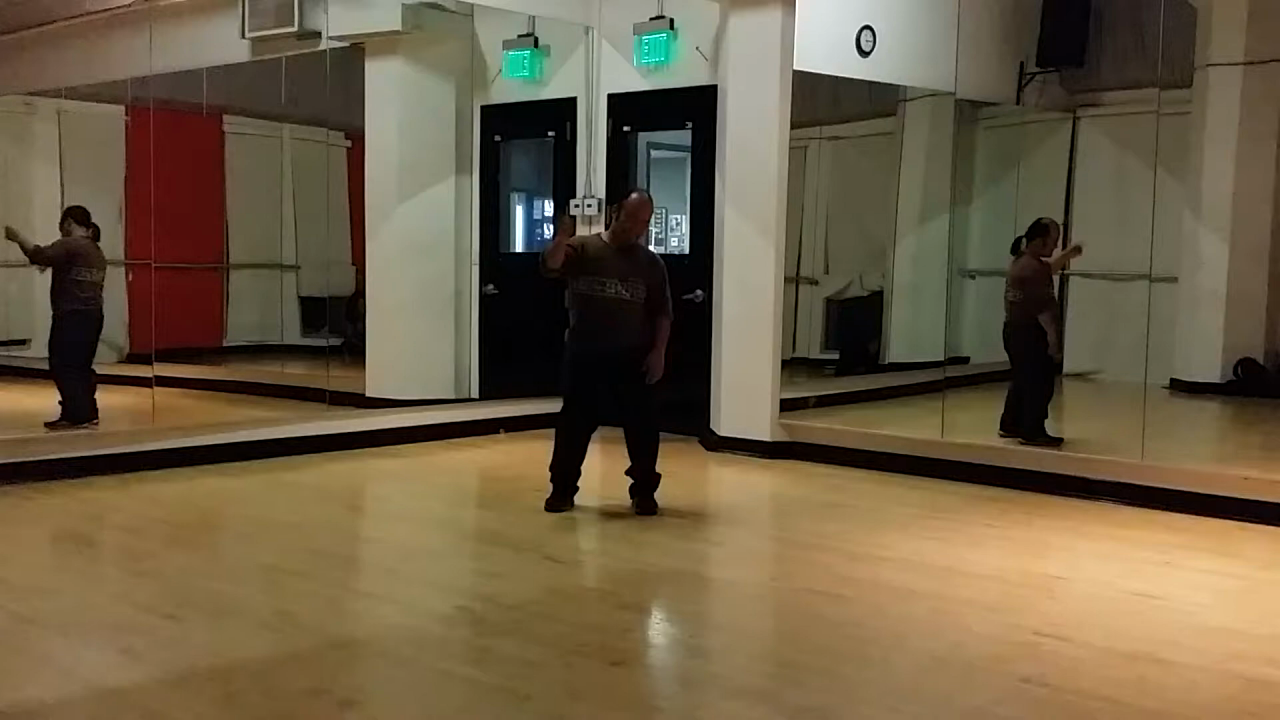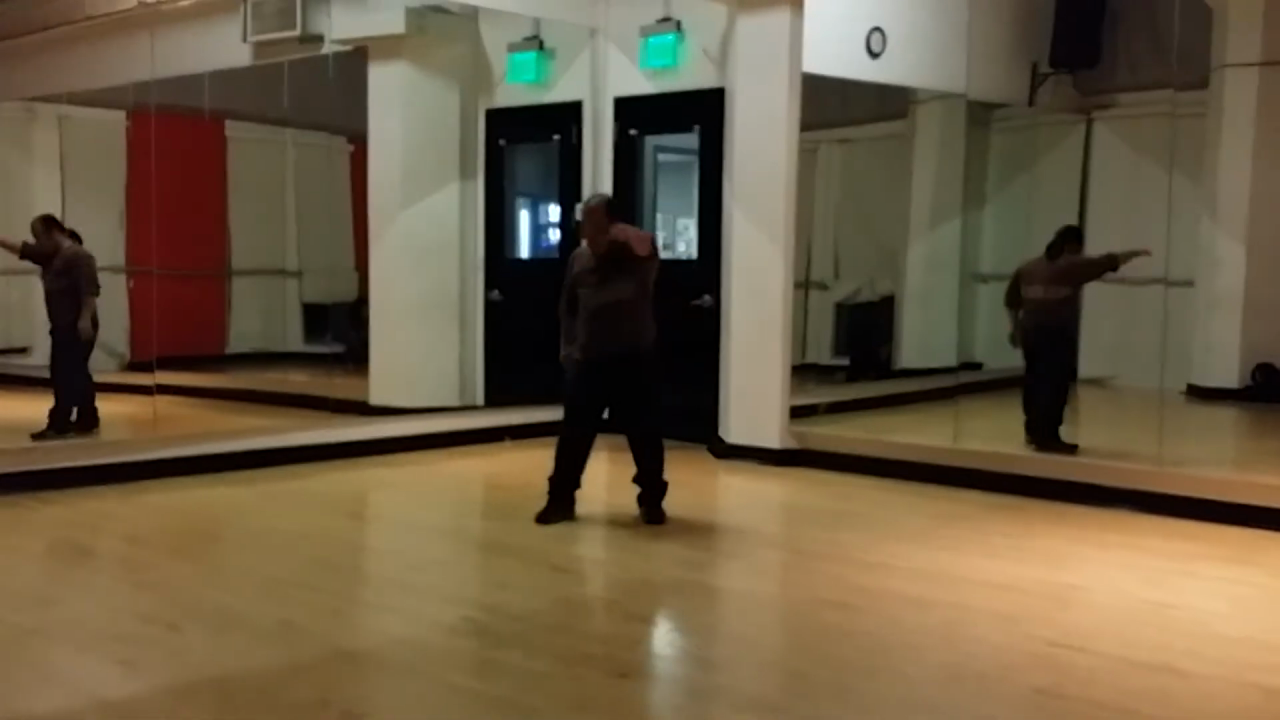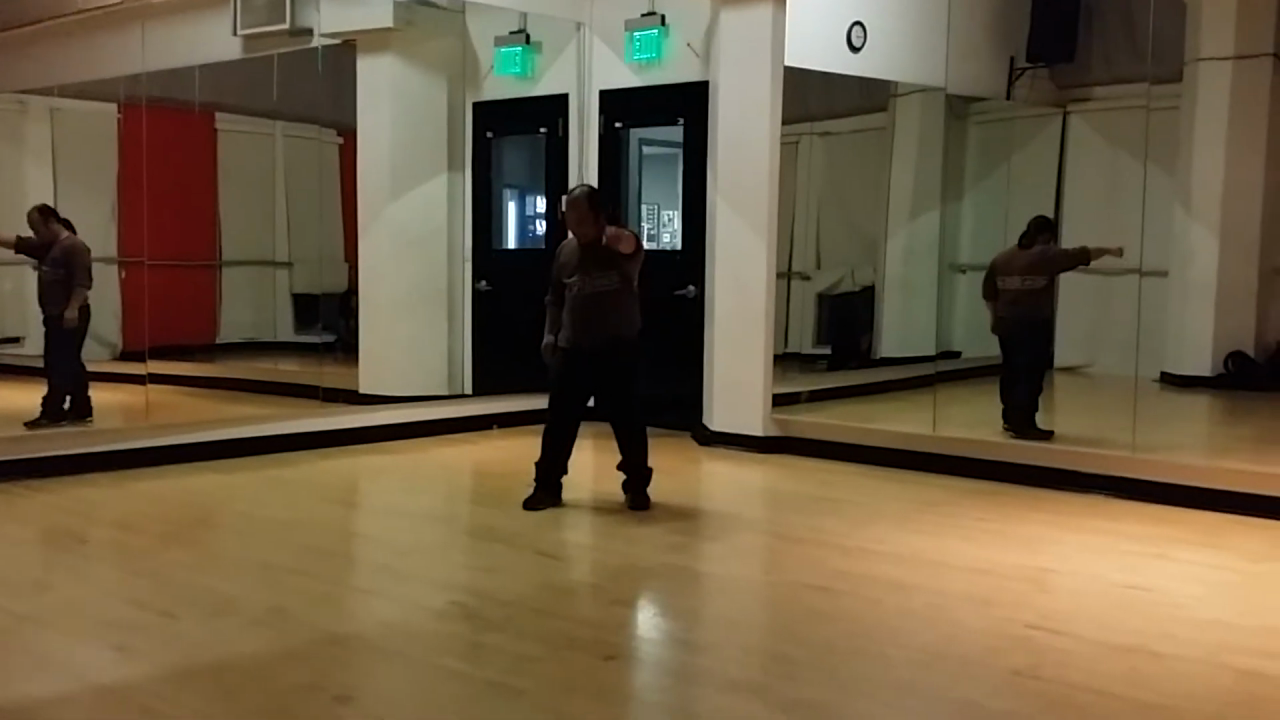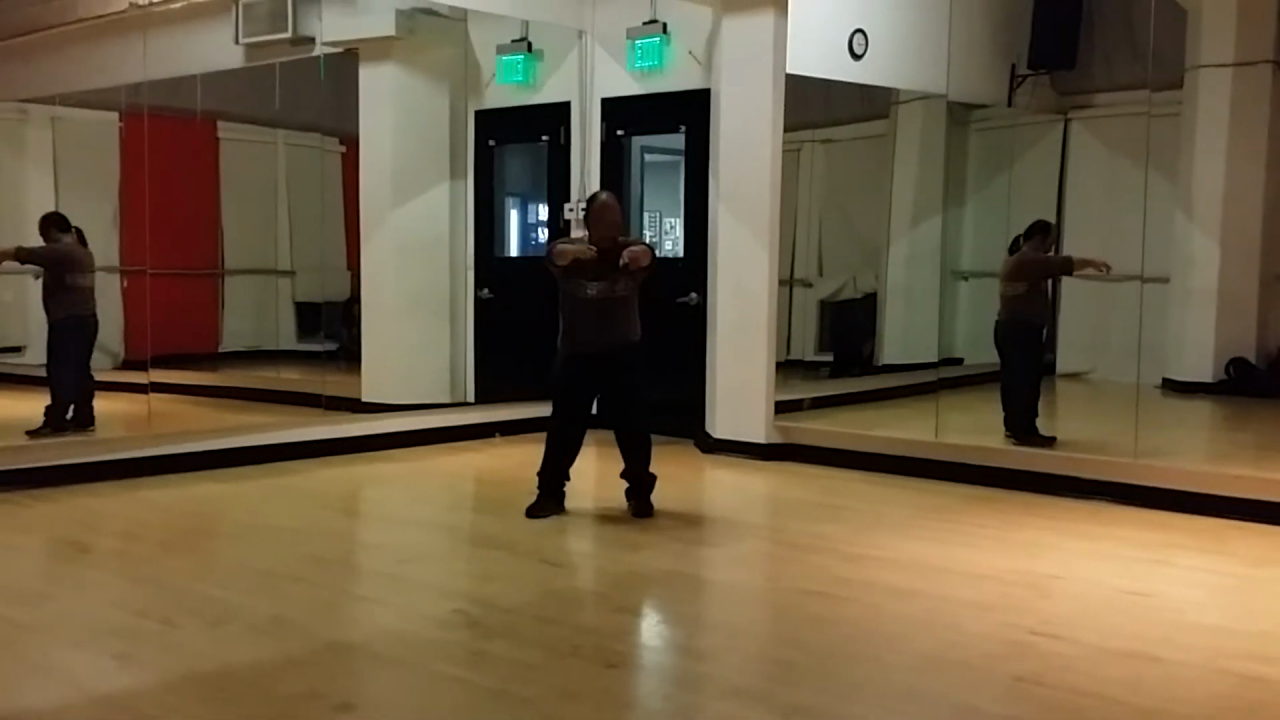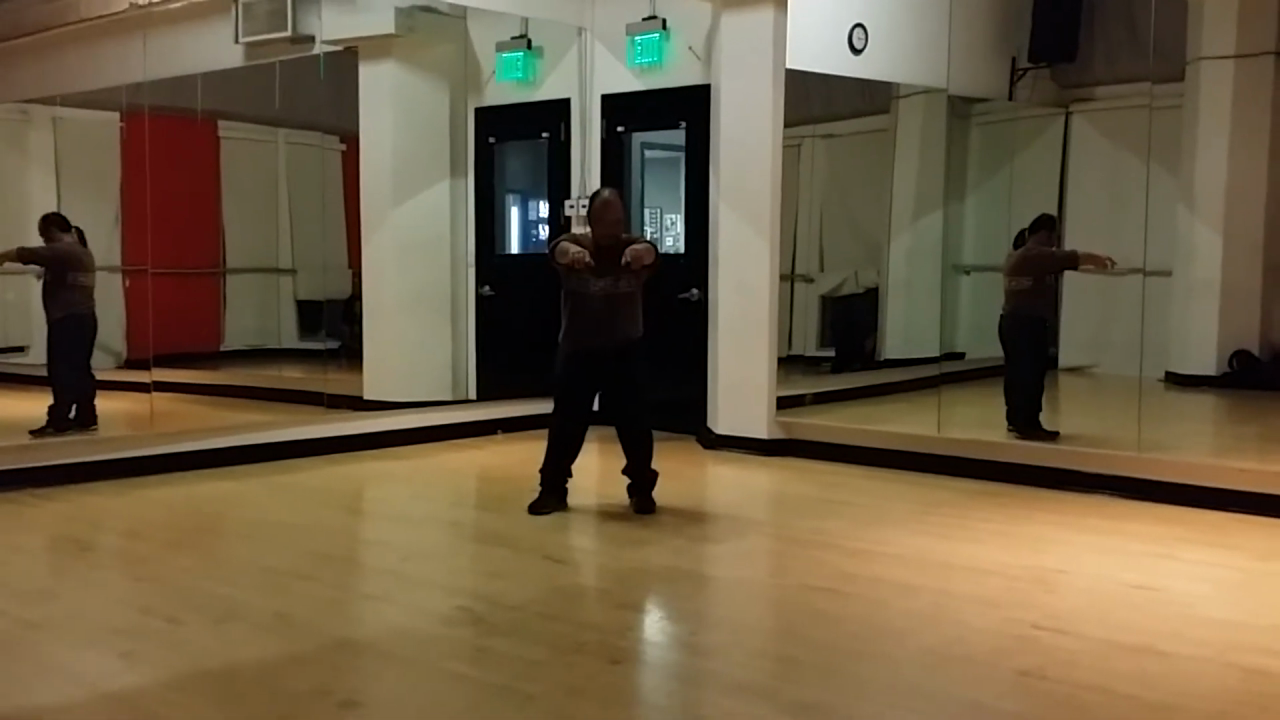
dt=1s
person 1, frame 1
left shoulder: (651, 263)
right shoulder: (582, 249)
left elbow: (662, 312)
right elbow: (549, 266)
left wrist: (659, 351)
right wrist: (562, 241)
left hip: (634, 358)
right hip: (585, 355)
left knee: (643, 425)
right knee: (574, 423)
left ankle: (644, 490)
right ankle: (562, 488)
person 1, frame 2
left shoulder: (634, 255)
right shoulder: (577, 259)
left elbow: (645, 246)
right elbow: (569, 308)
left wrist: (630, 235)
right wrist: (567, 345)
left hip: (634, 361)
right hip: (589, 361)
left knee: (644, 432)
right knee: (575, 431)
left ankle: (652, 499)
right ankle: (561, 499)
person 1, frame 3
left shoulder: (620, 248)
right shoulder: (565, 251)
left elbow: (630, 246)
right elbow: (555, 298)
left wrist: (618, 236)
right wrist: (550, 334)
left hip: (618, 350)
right hip: (572, 350)
left knee: (627, 420)
right knee: (559, 419)
left ankle: (637, 486)
right ankle: (547, 485)
person 1, frame 4
left shoulder: (629, 251)
right shoulder: (571, 252)
left elbow: (646, 255)
right elbow: (556, 253)
left wrist: (637, 254)
right wrist: (572, 251)
left hip: (622, 356)
right hip: (576, 356)
left knee: (632, 428)
right knee: (564, 427)
left ankle: (640, 492)
right ankle: (550, 493)
person 1, frame 5
left shoulder: (632, 248)
right shoulder: (574, 246)
left elbow: (650, 252)
right elbow: (557, 249)
left wrist: (639, 251)
right wrist: (572, 251)
left hip: (624, 353)
right hip: (577, 352)
left knee: (634, 424)
right knee: (566, 423)
left ankle: (642, 489)
right ankle: (552, 489)
person 2, frame 1
left shoulder: (1023, 261)
right shoulder: (1032, 269)
left elbow: (1048, 269)
right elbow: (1041, 307)
left wrist: (1067, 255)
right wrist: (1052, 333)
left hip: (1015, 330)
right hip: (1030, 333)
left knee: (1022, 380)
right knee: (1038, 383)
left ankle: (1010, 425)
right ankle: (1033, 432)
person 2, frame 2
left shoulder: (1026, 268)
right shoulder: (1072, 266)
left elbow: (1012, 301)
right elbow: (1110, 262)
left wrist: (1015, 328)
right wrist: (1134, 253)
left hip: (1029, 332)
right hip: (1056, 335)
left knee: (1035, 381)
right knee: (1054, 385)
left ankle: (1034, 430)
right ankle: (1046, 437)
person 2, frame 3
left shoulder: (1001, 259)
right shoulder: (1047, 256)
left elbow: (989, 293)
right elbow: (1083, 255)
left wrist: (995, 318)
right wrist: (1108, 251)
left hip: (1006, 323)
right hip: (1034, 325)
left knee: (1012, 371)
right knee: (1030, 374)
left ankle: (1011, 418)
right ankle: (1023, 425)
person 2, frame 4
left shoulder: (1013, 260)
right shoulder: (1032, 260)
right elbow: (1066, 264)
right wrist: (1093, 262)
left hip: (1007, 327)
right hip: (1024, 330)
left knee: (1012, 378)
right knee: (1027, 380)
left ankle: (1013, 426)
right ankle: (1024, 432)
person 2, frame 5
left shoulder: (1015, 255)
right shoulder: (1039, 255)
right elbow: (1077, 258)
left wrist: (1094, 261)
right wrist: (1101, 259)
left hip: (1011, 321)
right hip: (1030, 324)
left knee: (1016, 372)
right knee: (1031, 374)
left ankle: (1016, 419)
right ankle: (1028, 425)
person 3, frame 1
left shoulder: (69, 244)
right shoulder: (96, 252)
left elbow: (40, 256)
left wrist: (18, 237)
left hip: (72, 316)
right hip: (92, 314)
left knee: (64, 366)
right knee: (81, 366)
left ankle: (75, 416)
right ankle: (88, 413)
person 3, frame 2
left shoulder: (78, 255)
right shoulder: (50, 254)
left elbow: (90, 289)
right elbow: (23, 249)
left wrist: (85, 318)
left hip: (77, 326)
right hip: (64, 325)
left knee: (65, 373)
right knee: (75, 373)
left ankle: (60, 424)
right ankle: (87, 421)
person 3, frame 3
left shoulder: (74, 247)
right shoulder: (46, 246)
left elbow: (83, 282)
left wrist: (73, 308)
left hip: (69, 316)
right hip: (55, 315)
left knee: (57, 362)
right knee: (69, 362)
left ankle: (52, 413)
right ankle: (80, 410)
person 3, frame 4
left shoulder: (60, 252)
right shoulder: (82, 251)
left elbow: (23, 254)
right elbow: (38, 256)
left hip: (68, 323)
right hip: (85, 320)
left knee: (61, 372)
right knee: (79, 371)
left ankle: (55, 422)
right ankle: (83, 419)
person 3, frame 5
left shoulder: (61, 251)
right shoulder: (82, 251)
left elbow: (25, 254)
right elbow: (39, 257)
left hip: (67, 321)
right hip: (84, 319)
left knee: (62, 371)
right knee: (80, 370)
left ankle: (59, 421)
right ankle: (86, 418)
